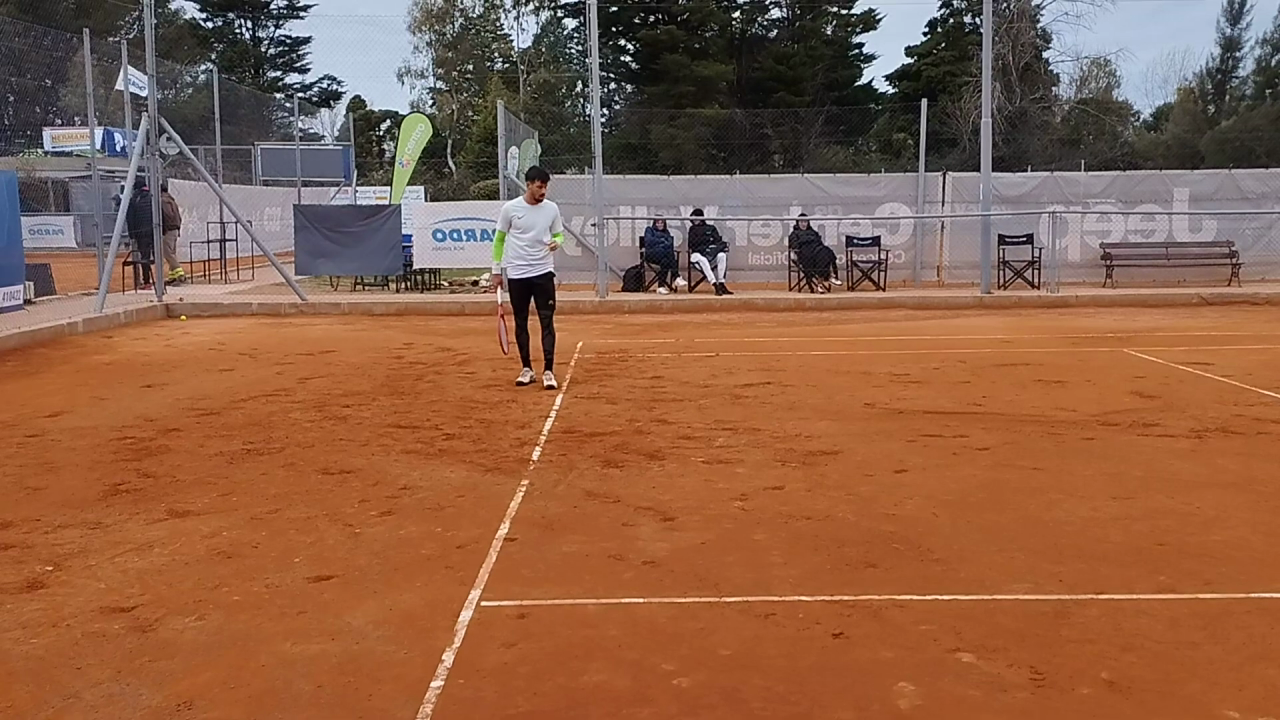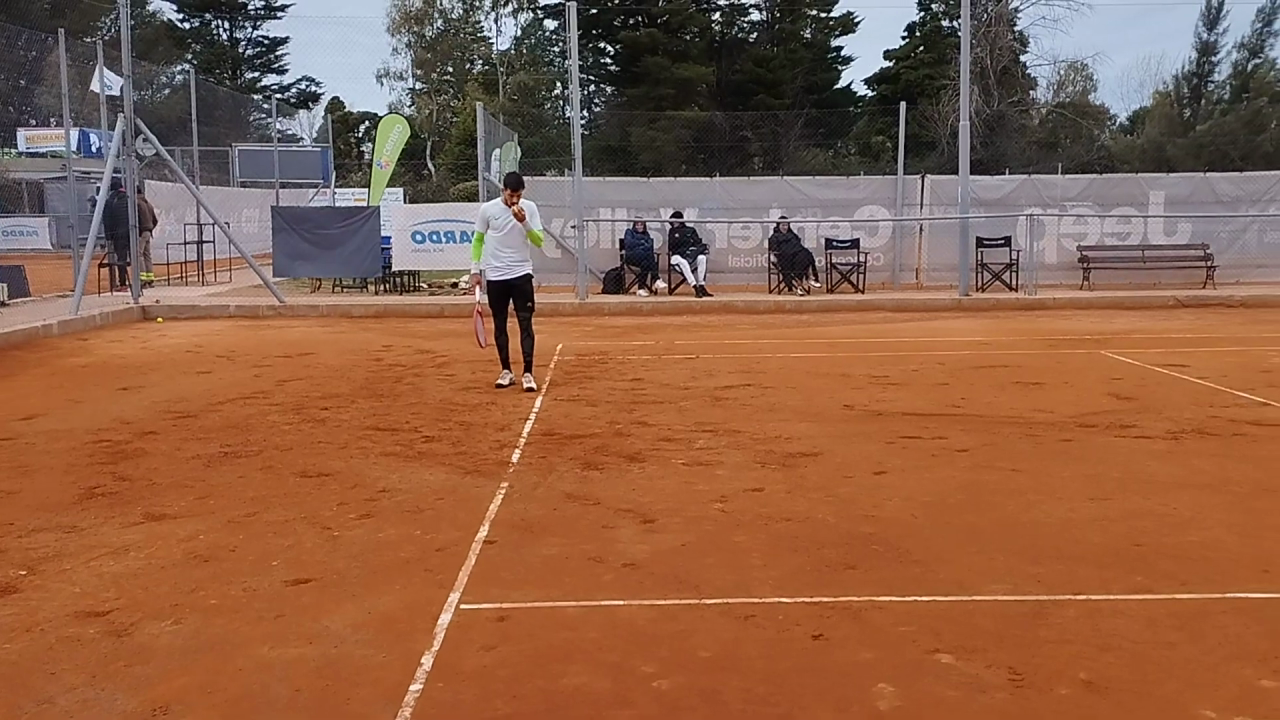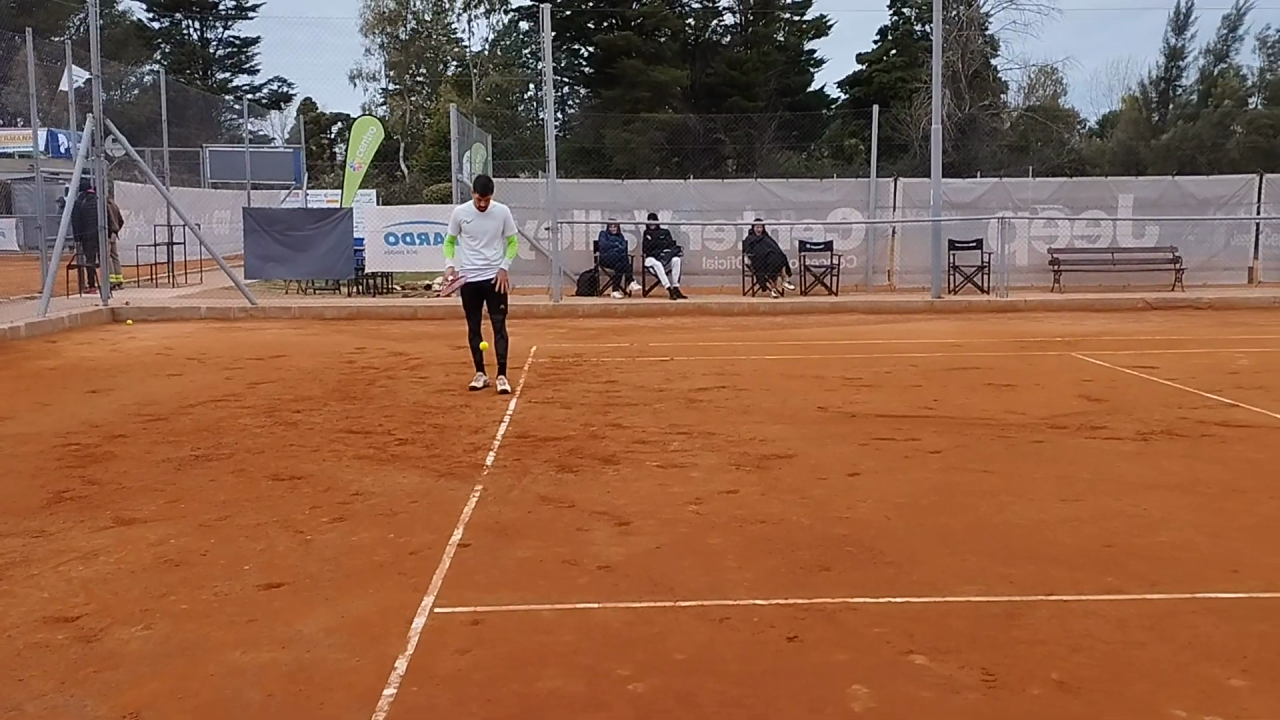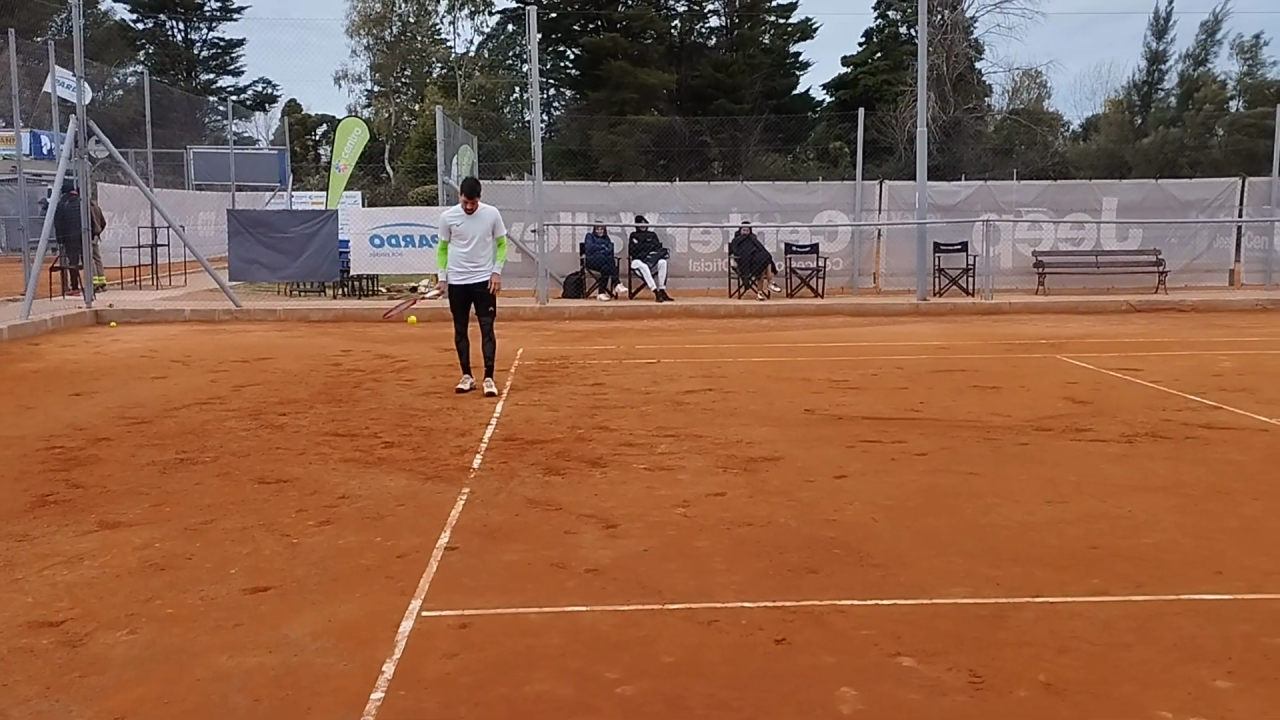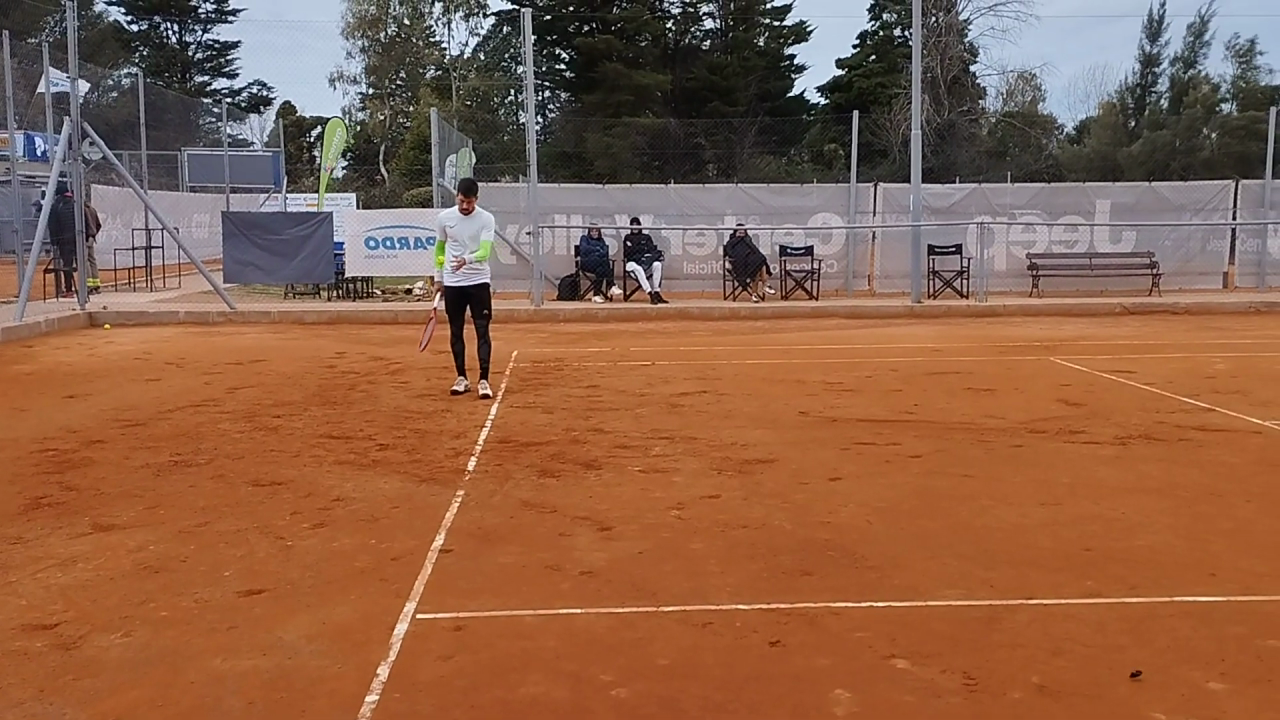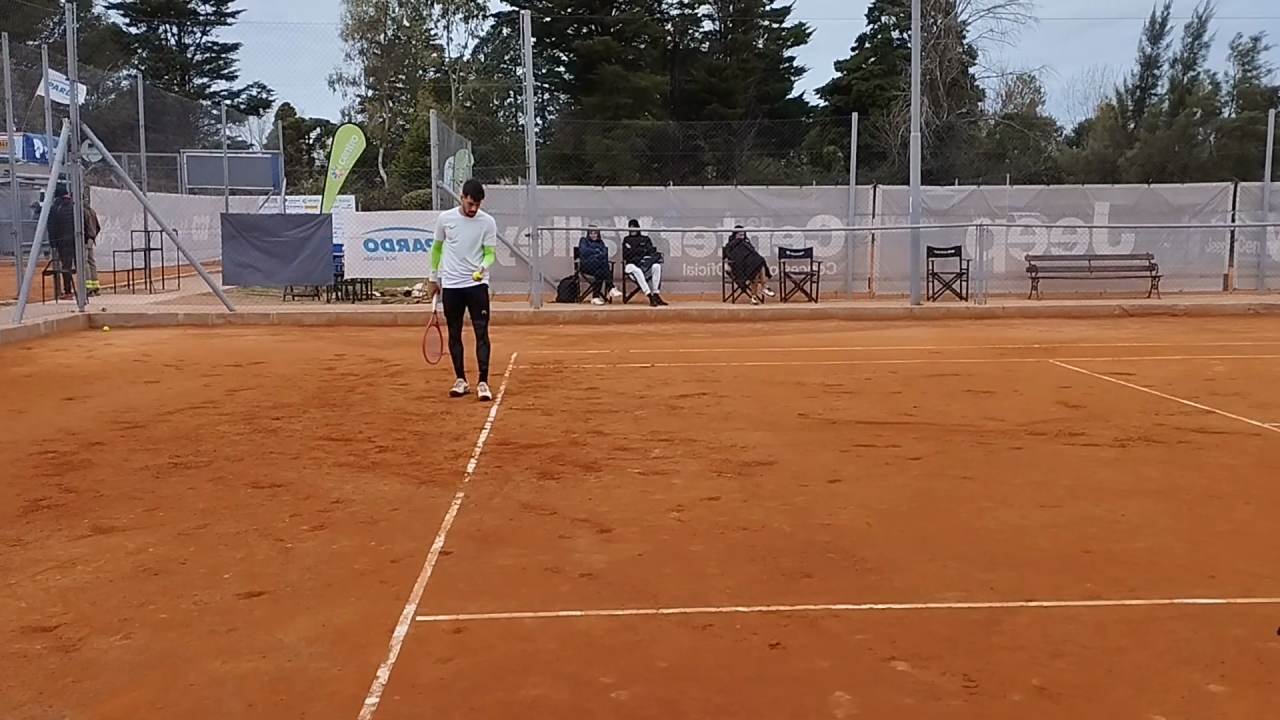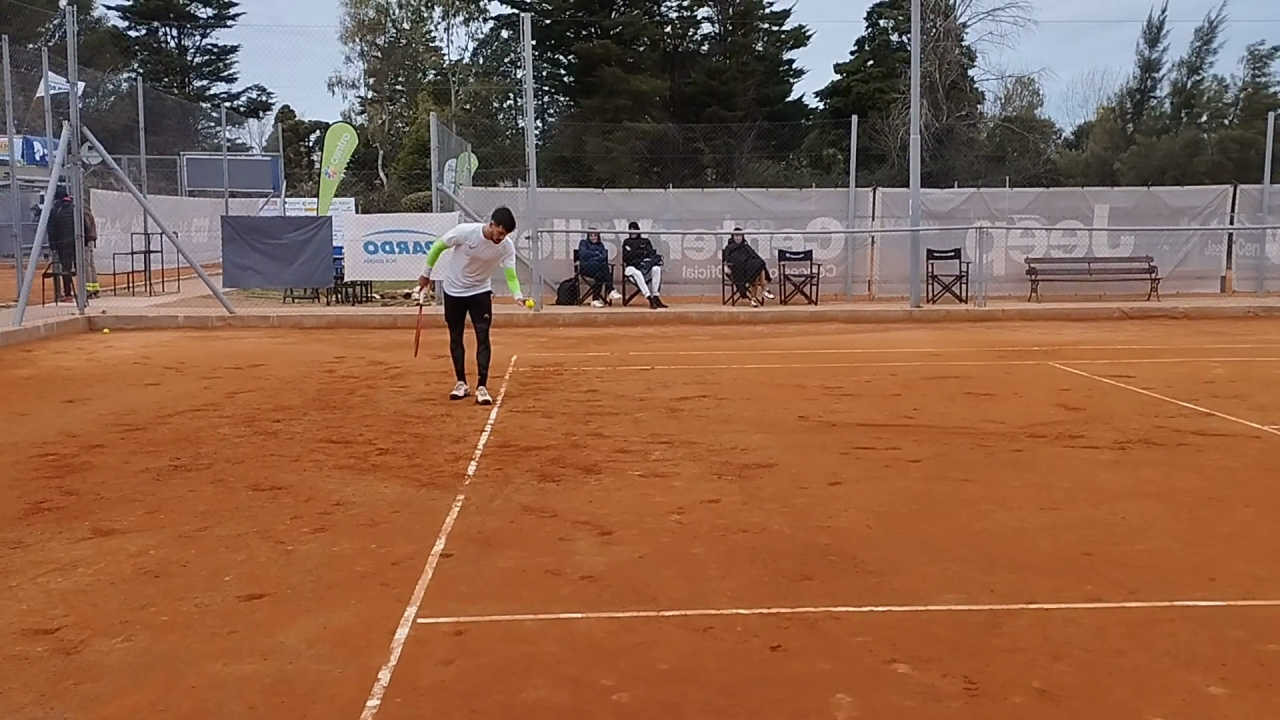
dt=0.5s
person 1, frame 1
left shoulder: (552, 208)
right shoulder: (510, 208)
left elbow: (559, 236)
right elbow: (499, 239)
left wrist: (557, 242)
right wrist: (496, 270)
left hip: (543, 273)
right hip: (517, 274)
left knee: (547, 321)
right knee: (520, 322)
left ankle: (548, 371)
right ankle: (527, 369)
person 1, frame 2
left shoulder: (529, 208)
right shoulder: (487, 209)
left elbow: (539, 241)
right elbow: (478, 240)
left wrist: (524, 222)
right wrist: (475, 270)
left hip: (521, 274)
right hip: (495, 276)
left knee: (525, 323)
right knee: (499, 324)
left ankle: (527, 373)
right ankle: (506, 371)
person 1, frame 3
left shoulder: (502, 212)
right shoulder: (459, 212)
left elbow: (513, 242)
right elbow: (450, 241)
left wrist: (504, 268)
right wrist: (450, 265)
left hip: (494, 277)
right hip: (468, 279)
left knee: (499, 325)
right knee: (473, 327)
left ankle: (501, 375)
right ankle: (480, 373)
person 1, frame 4
left shoulder: (492, 214)
right shoulder: (448, 217)
left elbow: (502, 244)
right elbow: (443, 248)
left wrist: (497, 272)
right wrist: (442, 277)
left hip: (484, 280)
right hip: (457, 282)
left knee: (487, 328)
right knee: (460, 330)
left ankle: (488, 378)
right ankle: (467, 376)
person 1, frame 5
left shoulder: (486, 219)
right shoulder: (444, 218)
left elbow: (485, 251)
right elbow: (439, 248)
left wrist: (466, 260)
right wrist: (438, 277)
left hip: (479, 282)
right hip: (452, 284)
left knee: (482, 331)
right knee: (456, 332)
left ankle: (484, 380)
right ankle: (462, 378)
person 1, frame 6
left shoulder: (488, 222)
right shoulder: (445, 218)
left elbow: (489, 253)
right elbow: (437, 248)
left wrist: (483, 267)
right wrist: (433, 278)
left hip: (477, 284)
right hip: (451, 285)
left knee: (481, 332)
right knee: (454, 334)
left ankle: (483, 382)
right ankle: (460, 380)
person 1, frame 7
left shoulder: (507, 246)
right shoulder: (464, 231)
left elbow: (510, 276)
right elbow: (438, 247)
left wrist: (518, 296)
right wrist: (426, 274)
left hip: (480, 291)
right hip: (454, 290)
left knee: (483, 337)
right knee: (456, 337)
left ankle: (482, 386)
right ankle: (461, 382)
